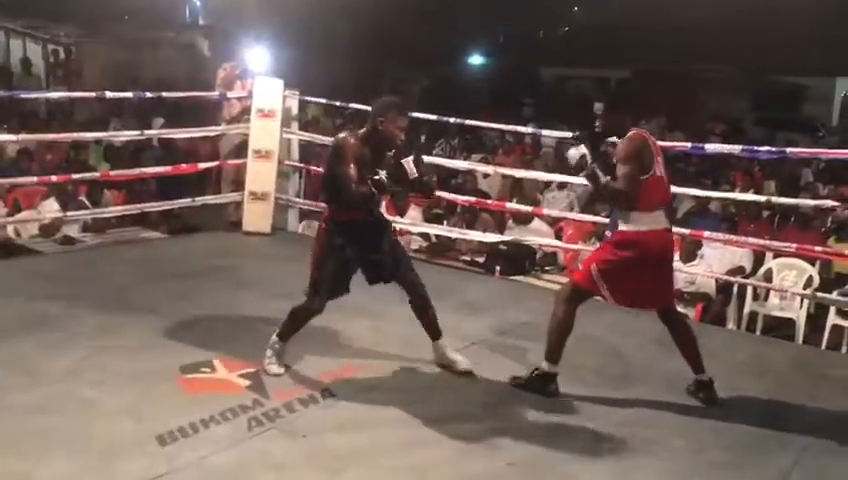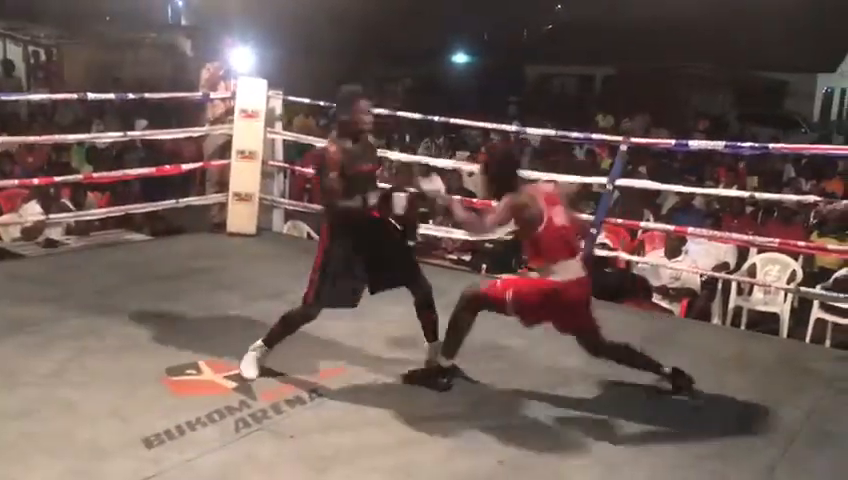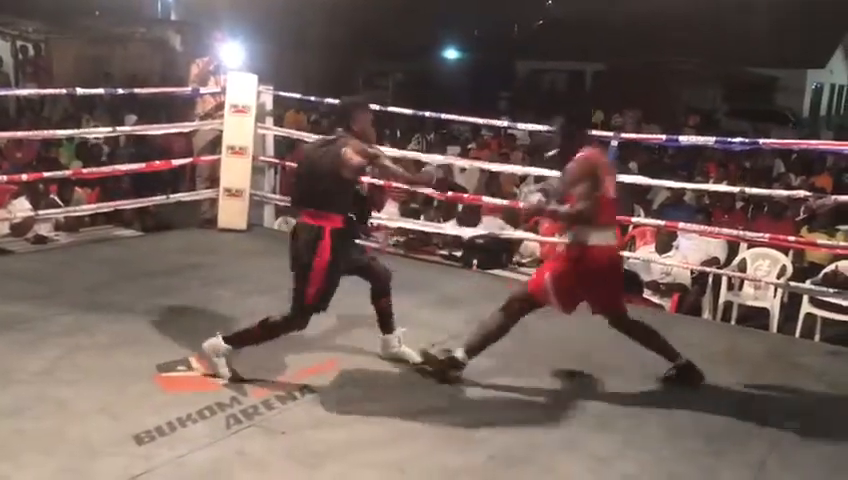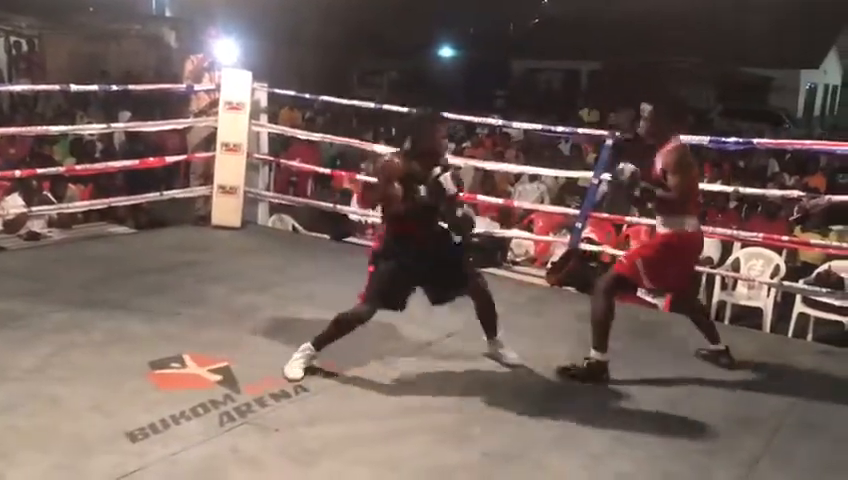
dt=0.5s
person 1, frame 1
left shoulder: (629, 144)
right shoulder: (647, 141)
left elbow: (624, 195)
left wrist: (593, 173)
left hip: (635, 237)
right hip: (660, 236)
left knee: (568, 295)
right knee: (668, 312)
left ankle: (547, 374)
right ankle: (703, 382)
person 1, frame 2
left shoulder: (518, 202)
right shoulder: (549, 190)
left elbow: (480, 227)
right elbow: (577, 231)
left wrist: (451, 204)
left hip: (554, 288)
right hip: (577, 283)
left knee: (471, 298)
right knee: (597, 346)
left ankle: (443, 369)
right ankle: (668, 373)
person 1, frame 3
left shoulder: (581, 164)
right shoulder: (597, 159)
left elbow: (583, 213)
left wrist: (547, 207)
right wrist: (553, 192)
left hip: (587, 252)
right hip: (608, 254)
left knee: (515, 305)
right knee: (620, 320)
left ankle: (454, 360)
right ankle: (682, 364)
person 1, frame 4
left shoulder: (674, 154)
right shoulder: (671, 152)
left elbow: (676, 201)
left wrist: (644, 188)
left hip: (675, 238)
right hip: (686, 237)
left knee: (605, 286)
right knee: (683, 295)
left ankle: (597, 362)
right ankle: (718, 349)
person 2, frame 1
left shoulder: (382, 150)
right shoulder: (346, 144)
left elbow: (388, 189)
right elbow: (352, 195)
left wrist: (415, 182)
right wrist: (387, 179)
left hip: (372, 225)
right hip: (340, 229)
left knee: (415, 286)
right knee: (316, 301)
left ankle: (441, 349)
right ankle: (276, 345)
person 2, frame 2
left shoulder: (366, 144)
right shoulder: (332, 152)
right elbow: (333, 206)
left wrist: (396, 206)
right wrist: (374, 203)
left hip: (375, 226)
right hip: (344, 232)
left knee: (422, 288)
right knee: (311, 308)
left ankle: (436, 351)
right ankle: (258, 350)
person 2, frame 3
left shoulder: (314, 149)
right shoulder: (358, 150)
left elbow: (298, 198)
right elbow: (404, 177)
right wrist: (430, 176)
left hip: (318, 229)
right hip: (324, 237)
left knee: (381, 275)
right knee: (297, 319)
left ankle: (391, 342)
right ankle: (221, 345)
person 2, frame 4
left shoulder: (436, 163)
right shoulder: (394, 164)
left elbow: (444, 205)
right elbow: (394, 211)
left wrist: (459, 221)
right wrist: (428, 198)
left hip: (432, 238)
right hip: (398, 243)
left knee: (479, 288)
right knee: (364, 310)
left ankle: (494, 344)
right ankle: (308, 352)
person 3, frame 1
right shoulder: (227, 68)
right elbow: (220, 88)
right wrist: (235, 69)
right hip: (231, 127)
right knee: (230, 173)
right ankle: (232, 215)
person 3, frame 2
right shoulder: (210, 68)
right elbow: (204, 89)
right wrist: (219, 69)
right hip: (215, 127)
right knee: (215, 174)
right ankle: (216, 217)
person 3, frame 3
right shoulder: (199, 63)
right elbow: (194, 85)
right wrist: (210, 63)
right hip: (205, 122)
right knee: (205, 171)
right ankle: (206, 214)
person 3, frame 4
right shoulder: (194, 60)
right elbow: (188, 81)
right wrist: (204, 59)
right hip: (199, 119)
right knee: (199, 168)
right ankle: (200, 211)
